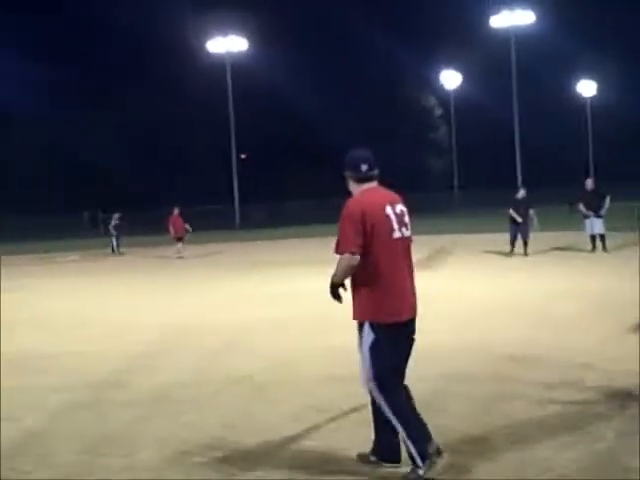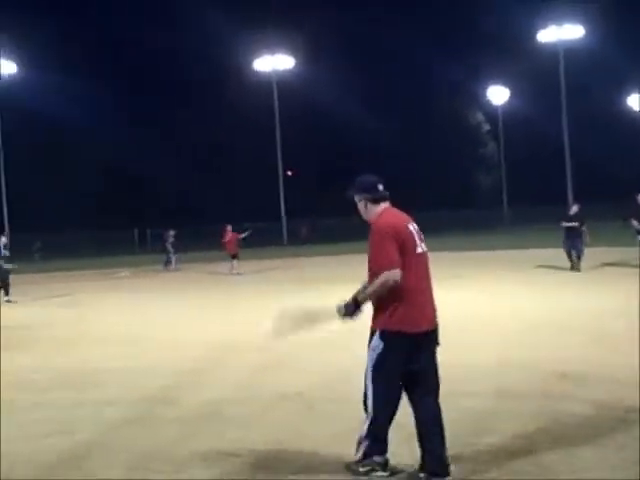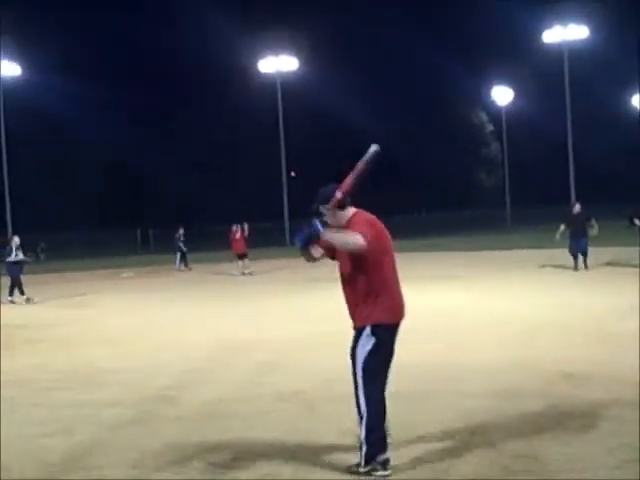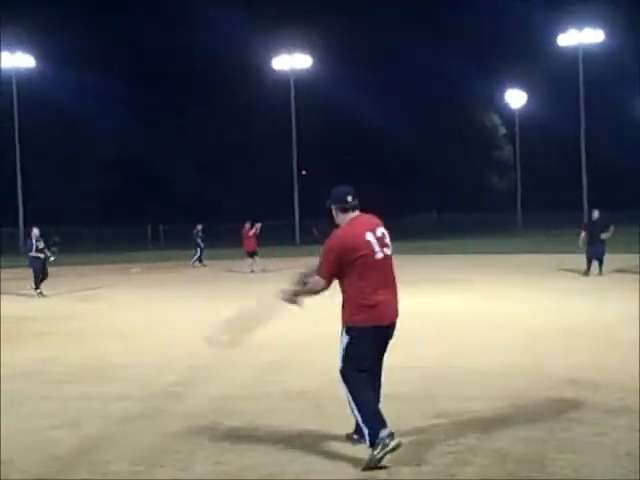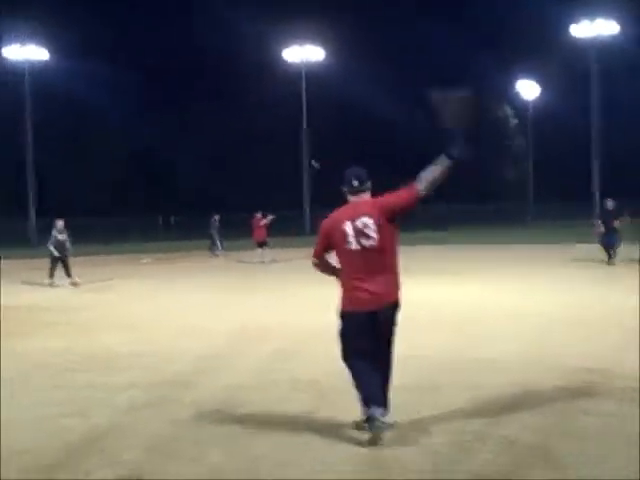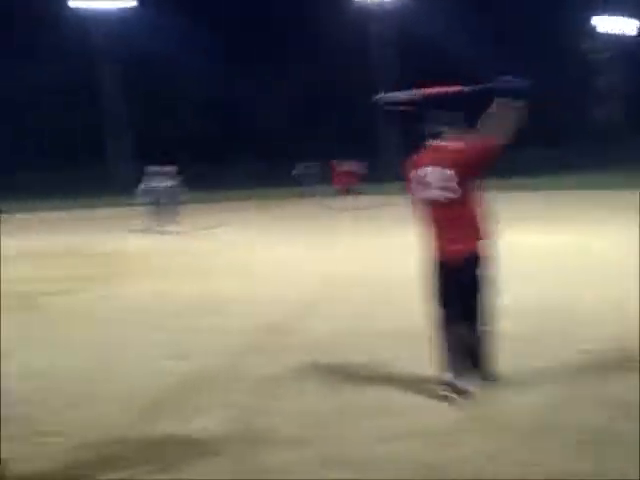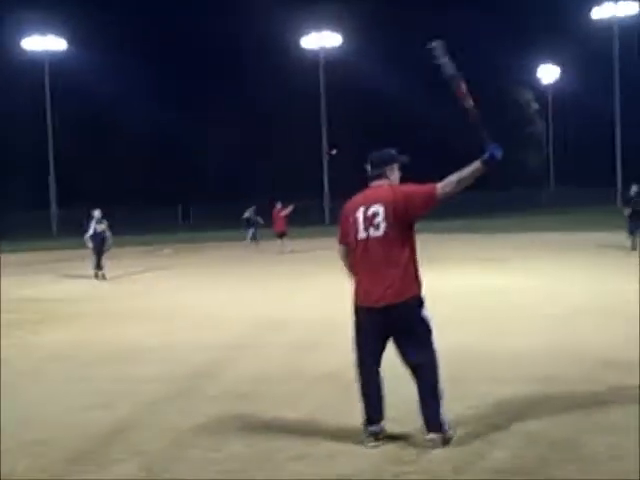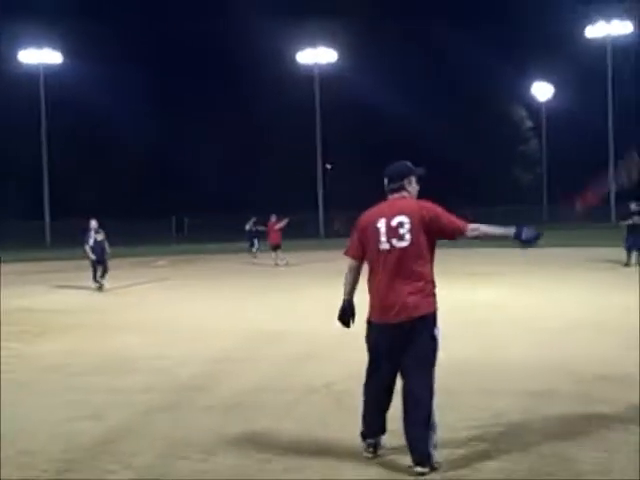
dt=0.4s
person 1, frame 1
left shoulder: (356, 206)
right shoulder: (396, 201)
left elbow: (351, 259)
left wrist: (336, 281)
left hip: (378, 310)
right hip: (404, 306)
left knee: (383, 382)
right knee: (385, 377)
left ankle: (424, 450)
right ankle: (386, 450)
person 1, frame 2
left shoulder: (382, 226)
right shoulder: (403, 220)
left elbow: (391, 277)
left wrist: (357, 300)
right wrist: (360, 297)
left hip: (396, 324)
right hip: (425, 321)
left knee: (379, 391)
right knee: (424, 394)
person 1, frame 3
left shoulder: (362, 222)
right shoulder: (346, 227)
left elbow: (357, 245)
right elbow: (315, 254)
left wrist: (322, 233)
right wrist: (308, 242)
left hip: (377, 315)
right hip: (376, 313)
left knee: (368, 383)
right knee: (368, 376)
right ankle: (373, 435)
person 1, frame 4
left shoulder: (341, 237)
right shoulder: (374, 223)
left elbow: (321, 283)
left wrist: (296, 291)
right wrist: (310, 275)
left hip: (362, 317)
right hip: (387, 314)
left knee: (353, 374)
right knee: (369, 372)
left ankle: (380, 435)
right ankle: (365, 428)
person 1, frame 5
left shoulder: (332, 221)
right shoulder: (383, 206)
left elbow: (318, 261)
right elbow: (421, 187)
right wrist: (447, 158)
left hip: (355, 304)
right hip: (386, 299)
left knee: (357, 357)
right knee: (380, 357)
left ankle: (376, 411)
right ankle: (377, 413)
person 1, frame 6
left shoulder: (417, 165)
right shoulder: (461, 156)
right elbow: (496, 139)
right wrist: (511, 104)
left hip: (442, 253)
right hip: (465, 251)
left knee: (452, 315)
right knee: (470, 313)
left ankle: (457, 374)
right ankle: (476, 369)
person 1, frame 7
left shoulder: (351, 206)
right shoulder: (400, 196)
left elbow: (345, 252)
right elbow: (445, 188)
right wrist: (483, 162)
left hip: (367, 300)
right hip: (403, 297)
left knee: (368, 363)
right knee: (422, 360)
left ankle: (373, 427)
right ankle: (435, 427)
person 1, frame 8
left shoulder: (367, 218)
right shoulder: (425, 211)
left elbow: (354, 264)
right elbow: (471, 230)
left wrist: (347, 301)
right wrist: (513, 232)
left hip: (382, 314)
right hip: (419, 312)
left knee: (378, 379)
right knee: (419, 384)
left ankle: (371, 439)
right ankle: (422, 456)
